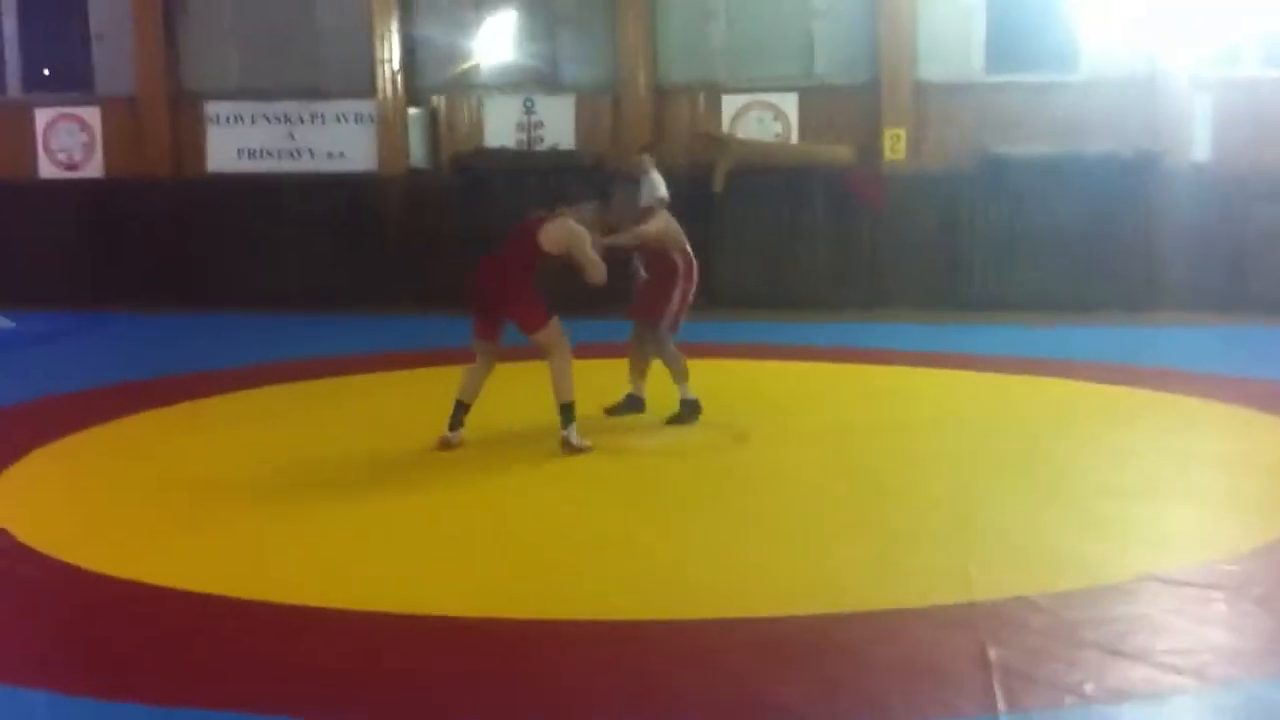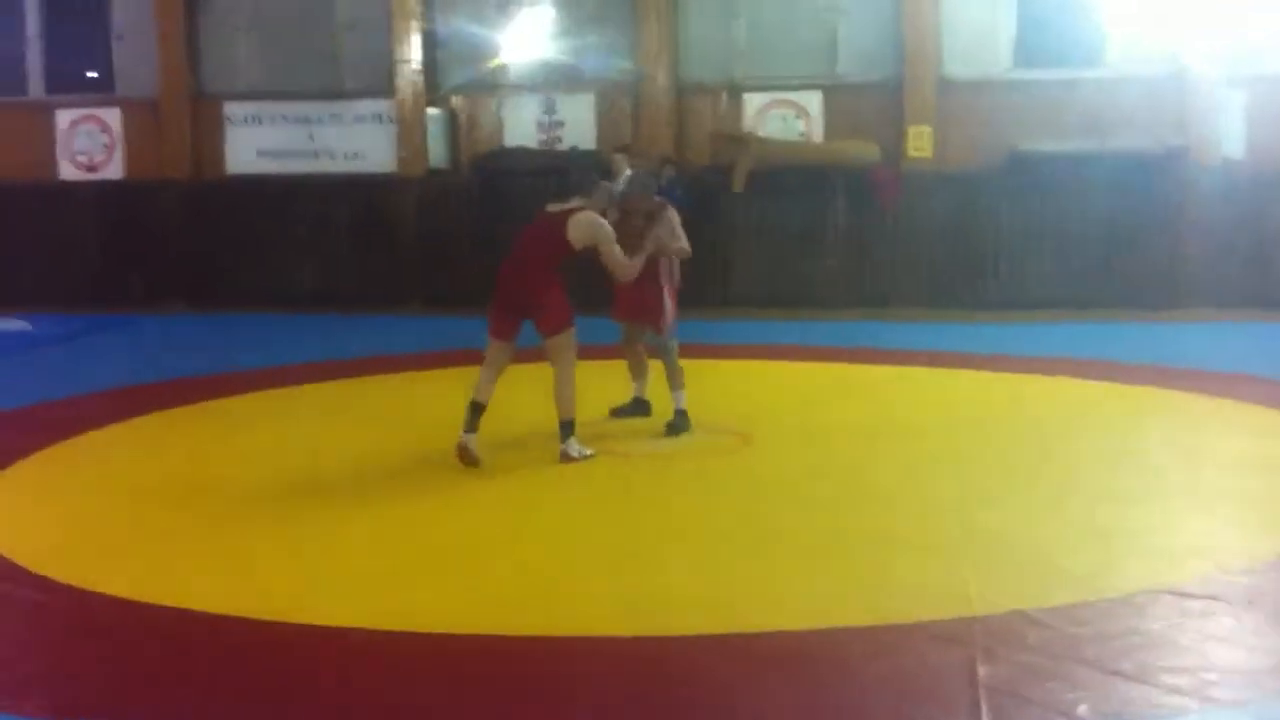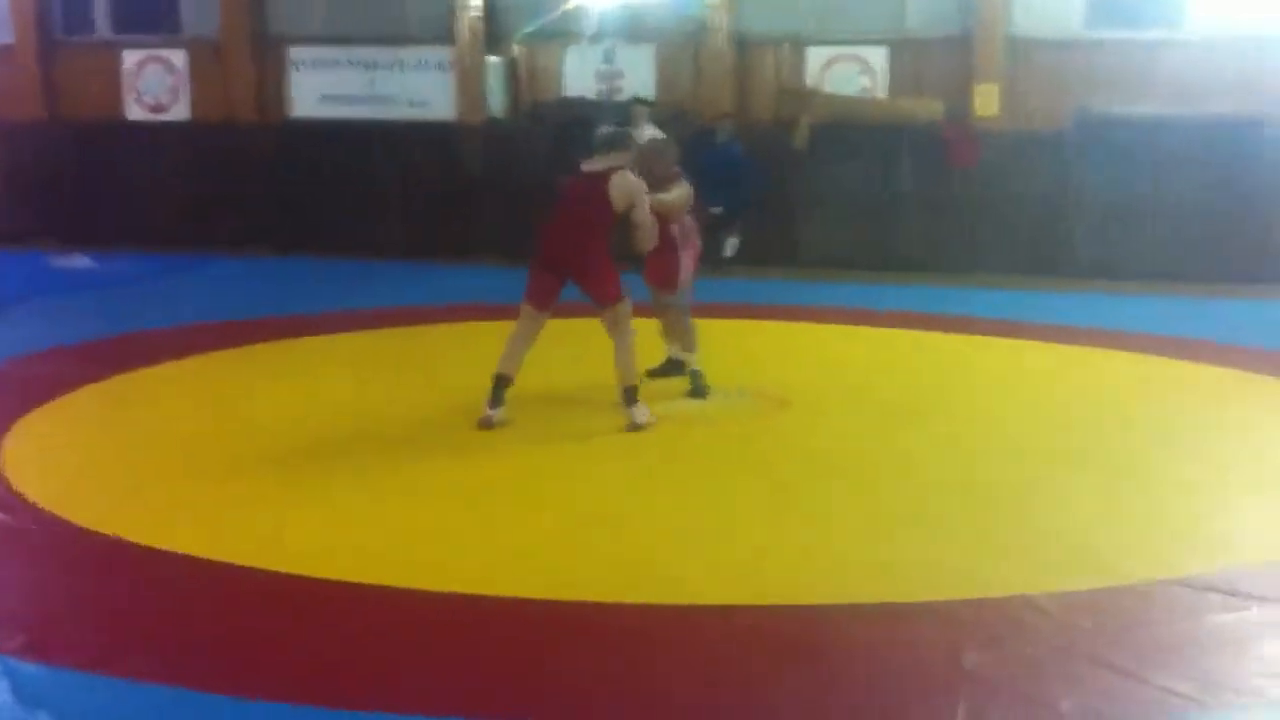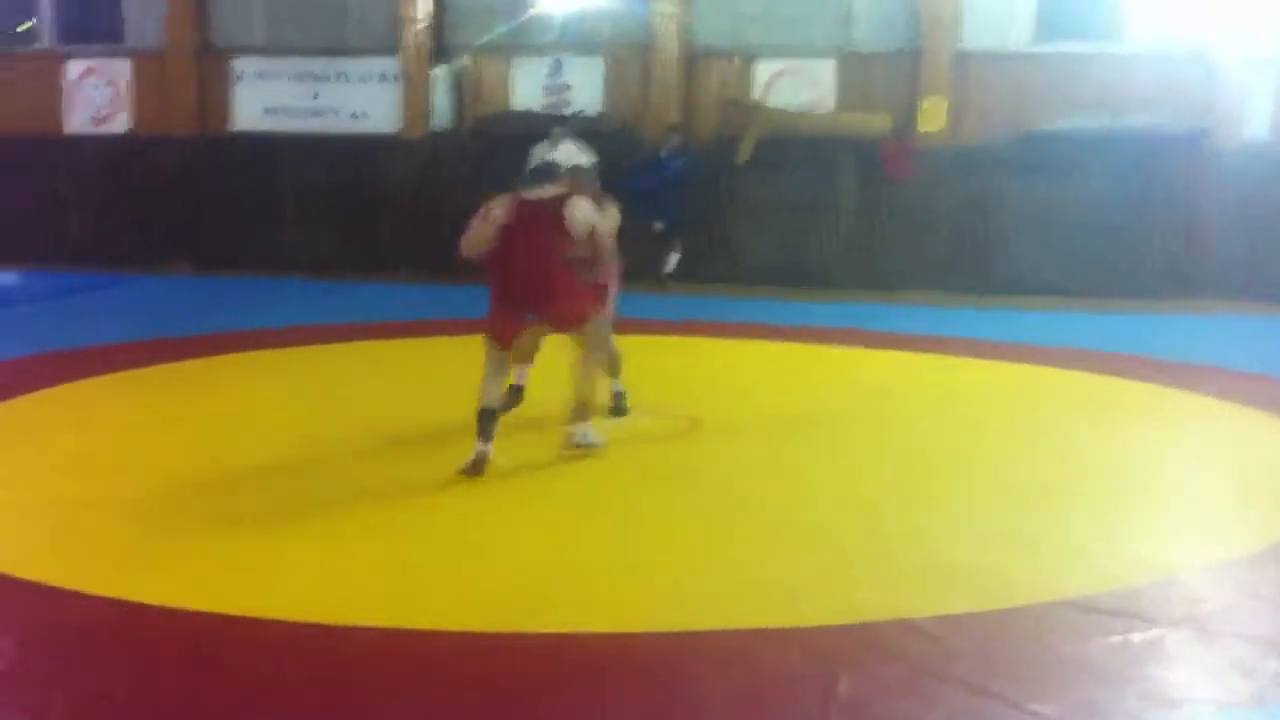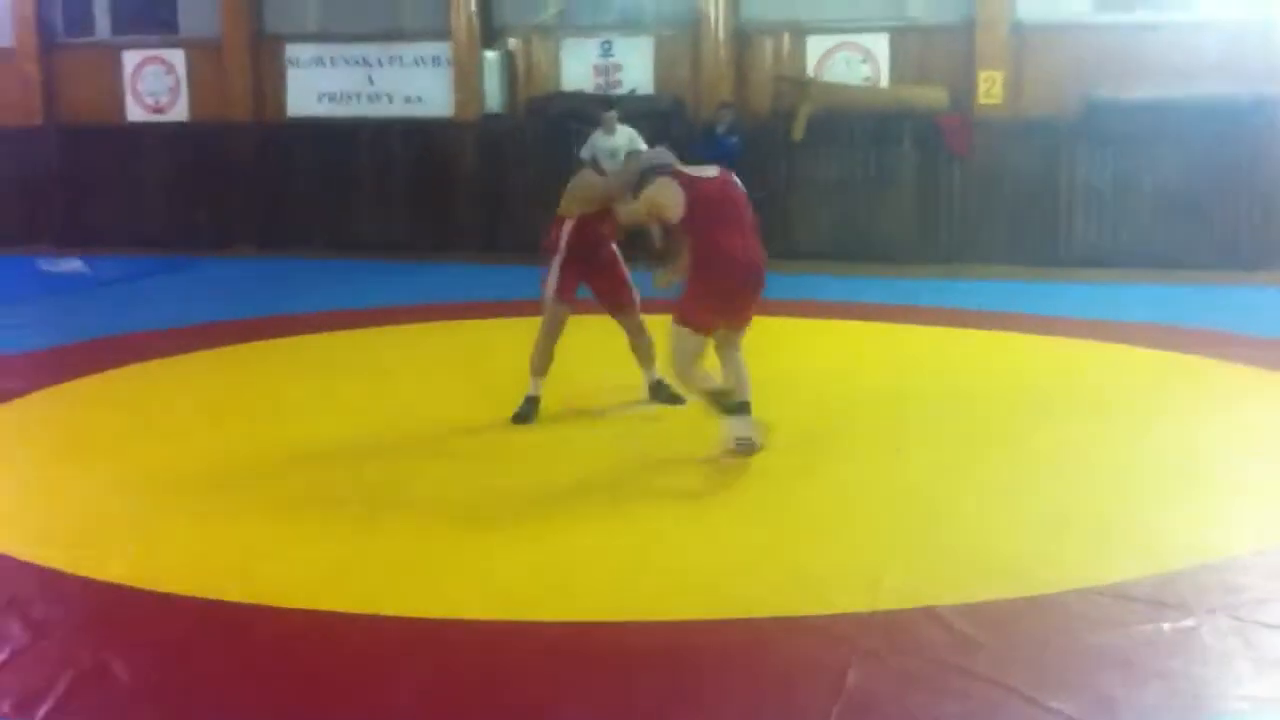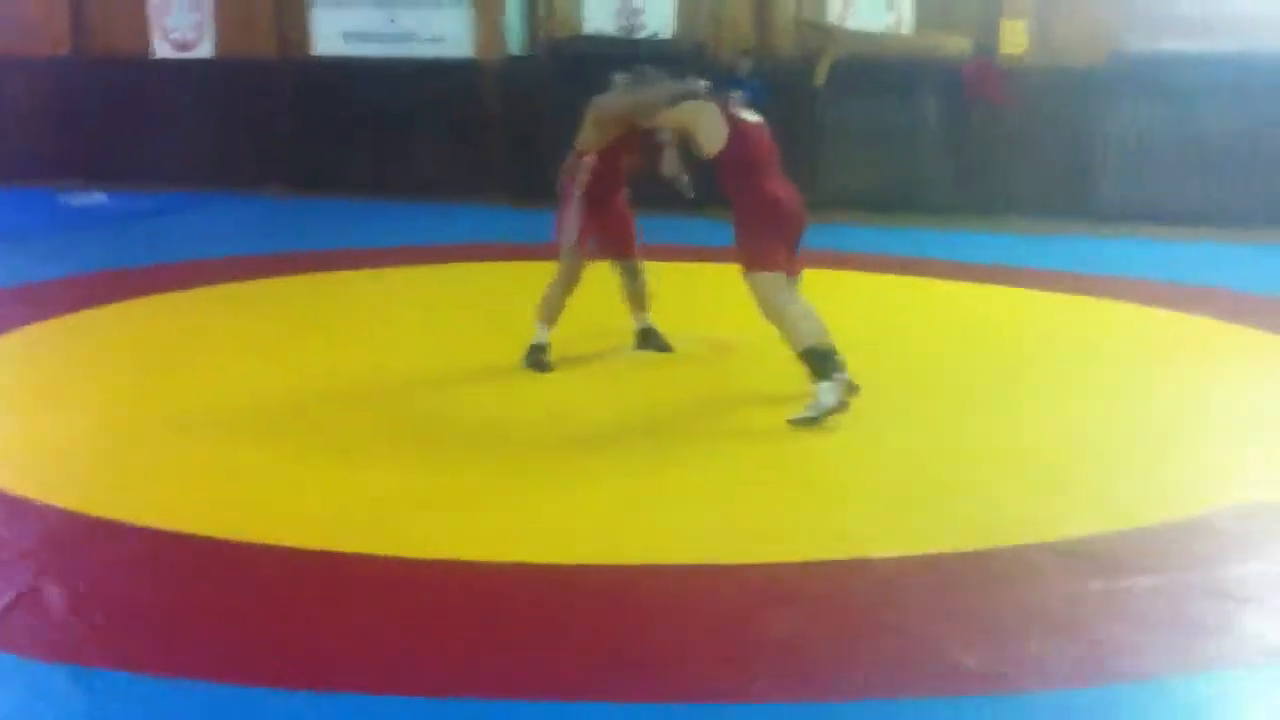
dt=0.5s
person 1, frame 1
left shoulder: (534, 220)
right shoulder: (573, 229)
right elbow: (598, 276)
right wrist: (593, 248)
left hip: (485, 283)
right hip: (516, 288)
left knee: (484, 358)
right knee: (560, 351)
left ankle: (453, 431)
right ankle: (569, 430)
person 1, frame 2
left shoulder: (548, 211)
right shoulder: (595, 223)
right elbow: (624, 273)
right wrist: (647, 249)
left hip: (508, 280)
right hip: (542, 287)
left knee: (493, 363)
right knee: (564, 362)
left ankle: (469, 434)
right ankle: (568, 443)
person 1, frame 3
left shoulder: (576, 173)
right shoulder: (631, 183)
right elbow: (646, 243)
left hip: (550, 250)
right hip: (589, 255)
left knee: (524, 330)
right knee: (621, 328)
left ankle: (495, 407)
right ankle: (634, 408)
person 1, frame 4
left shoulder: (506, 203)
right shoulder: (581, 206)
left elbow: (469, 249)
right elbow: (605, 254)
left hip: (509, 285)
right hip: (555, 284)
left knee: (496, 365)
right knee: (597, 336)
left ankle: (483, 447)
right ankle: (580, 424)
person 1, frame 5
left shoulder: (662, 187)
right shoulder: (727, 177)
left elbow: (624, 215)
right wrist: (680, 270)
left hip: (715, 271)
right hip: (751, 268)
left knee: (683, 367)
right knee: (729, 346)
left ankle: (737, 425)
right ankle: (743, 430)
person 1, frame 6
left shoulder: (699, 111)
right shoulder: (752, 117)
left elbow: (650, 119)
left hip: (759, 214)
right hip: (787, 204)
left knee: (777, 305)
right knee: (789, 298)
left ankle: (826, 388)
right ankle: (836, 371)
person 2, frame 1
left shoulder: (657, 219)
right shoulder: (639, 216)
left elbow: (640, 234)
left wrist: (604, 242)
left hip: (678, 277)
right hip: (656, 277)
left knee: (661, 340)
right knee: (639, 338)
left ankle: (689, 401)
right ankle: (636, 397)
person 2, frame 2
left shoulder: (665, 214)
right shoulder: (626, 207)
left elbow: (683, 250)
left wrist: (665, 243)
left hip: (658, 280)
right hip: (633, 278)
left knee: (665, 346)
right knee: (631, 339)
left ankle: (681, 412)
right ankle: (641, 399)
person 2, frame 3
left shoulder: (679, 188)
right shoulder: (649, 178)
left elbow: (663, 202)
left hip: (678, 245)
right hip: (658, 244)
left knee: (676, 305)
right knee: (662, 304)
left ankle: (694, 370)
right ankle: (676, 359)
person 2, frame 4
left shoulder: (607, 210)
left elbow: (603, 231)
left hip: (597, 271)
right knee: (533, 324)
left ankle: (617, 392)
right ankle: (517, 386)
person 2, frame 5
right shoulder: (587, 182)
right elbow: (609, 192)
left hip: (602, 253)
right hip: (568, 253)
left knee: (633, 320)
right knee: (552, 323)
left ankle: (656, 384)
right ankle: (533, 397)
person 2, frame 6
right shoulder: (607, 109)
right elbow: (635, 103)
right wrist: (671, 89)
left hip: (611, 193)
right hip: (582, 192)
left knee: (631, 265)
right knee: (570, 269)
left ankle: (645, 330)
right ankle: (538, 345)
